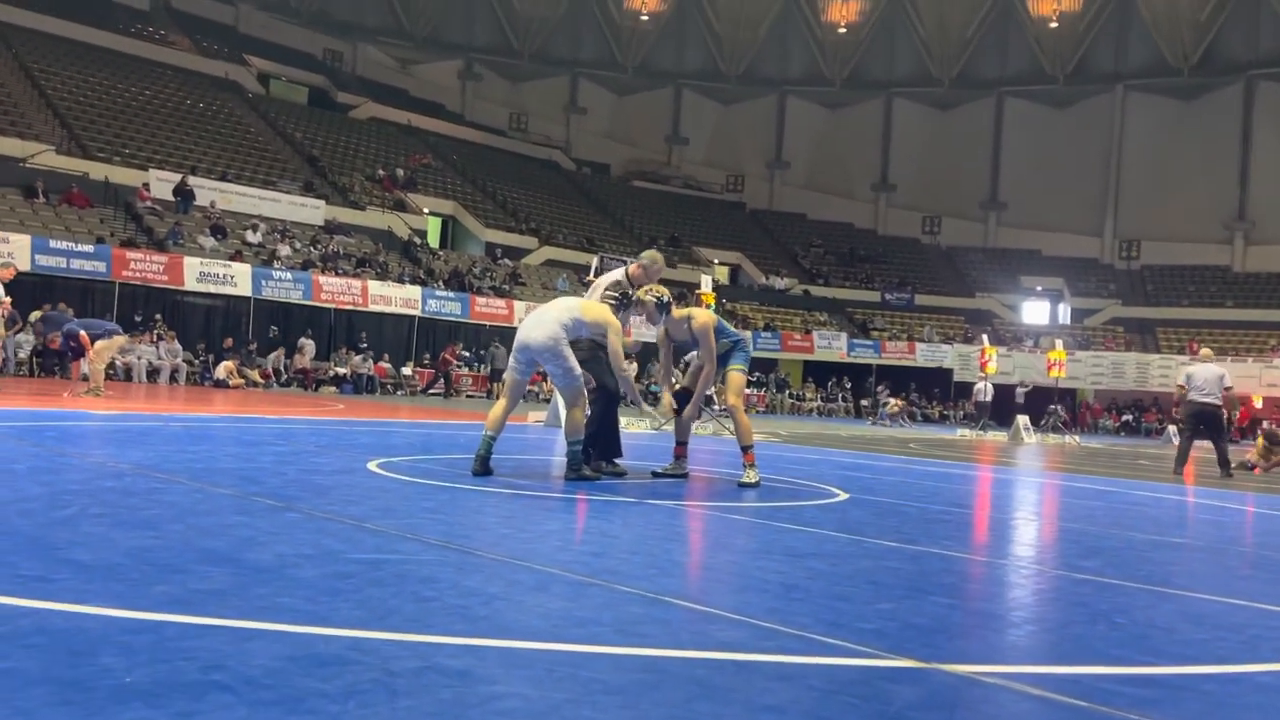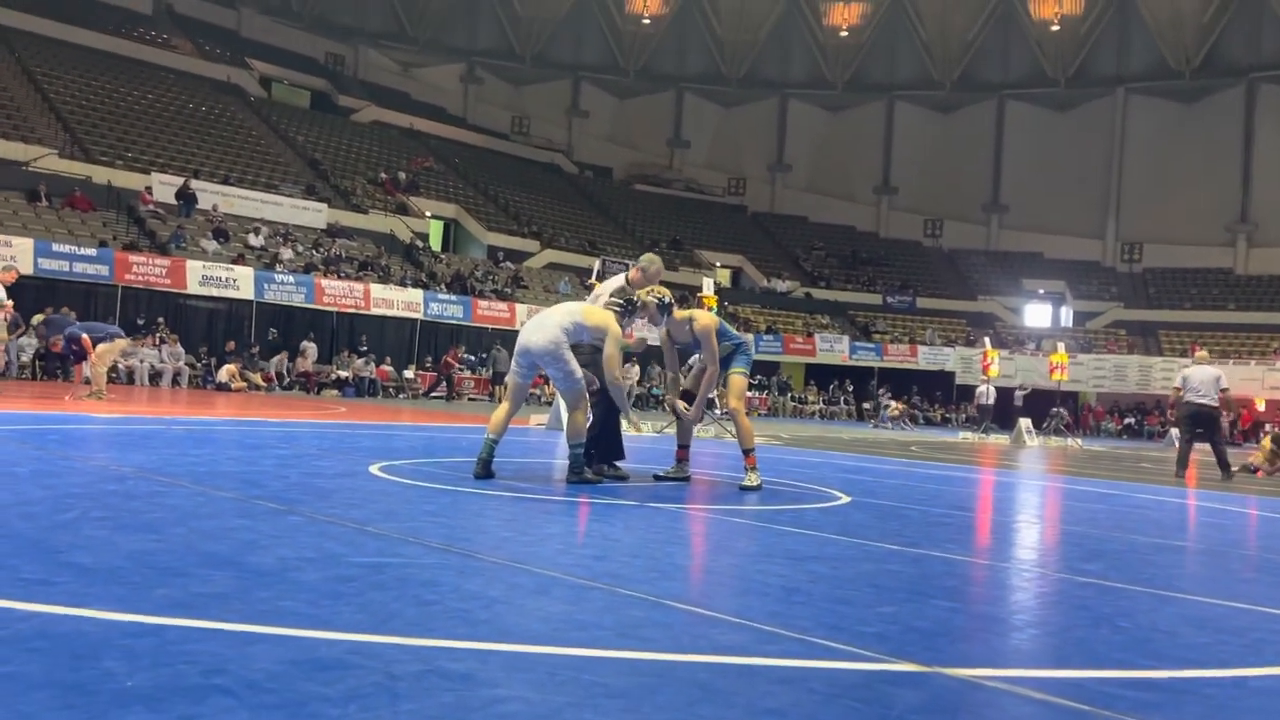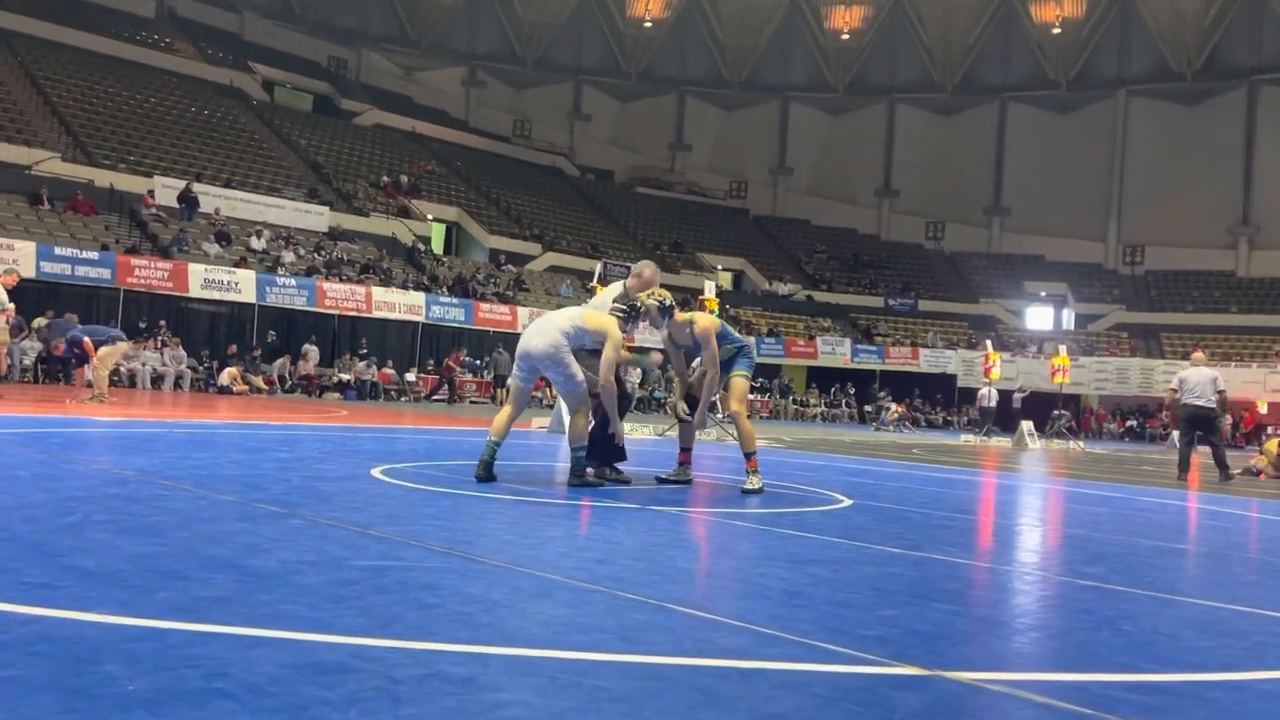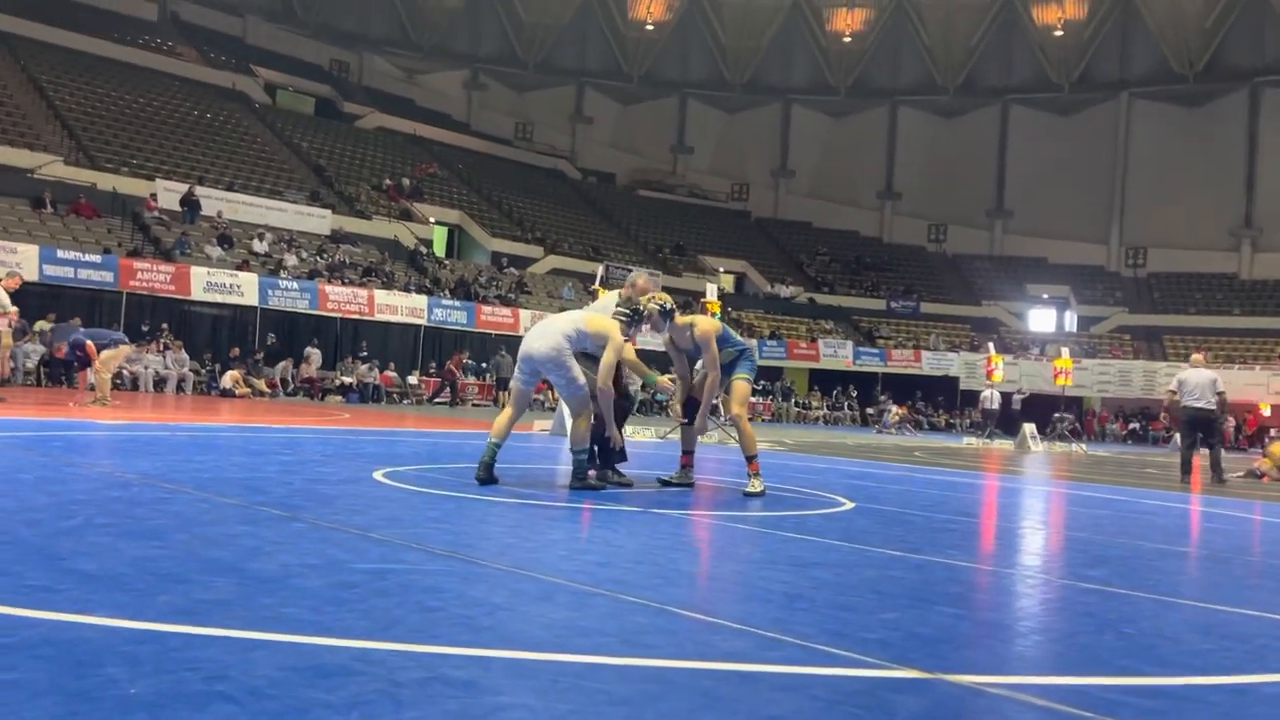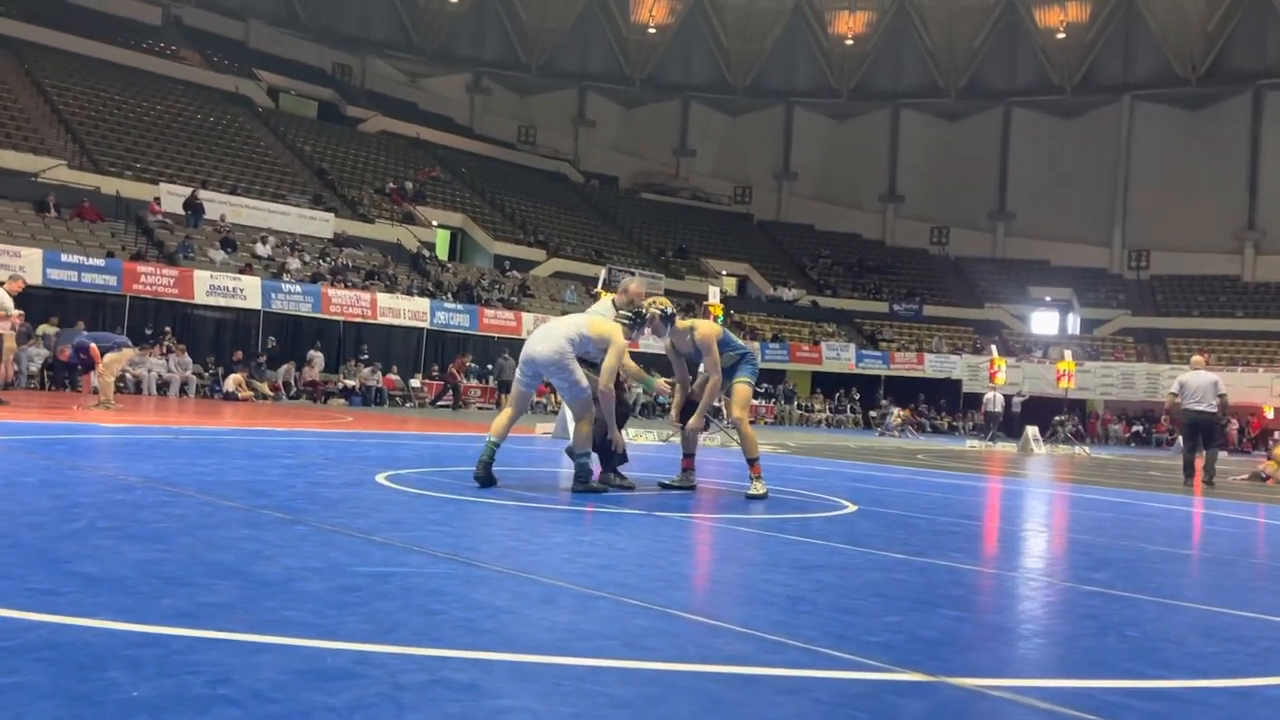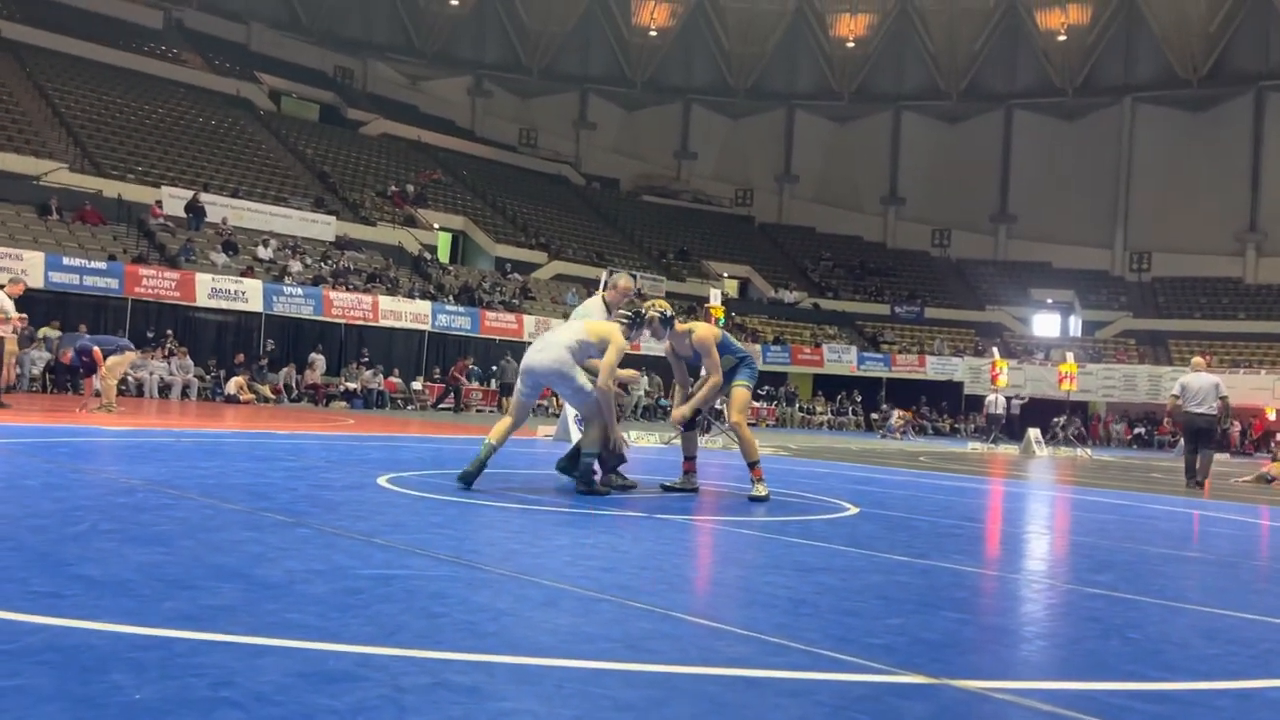
dt=0.1s
person 1, frame 1
left shoulder: (637, 287)
right shoulder: (612, 283)
left hip: (603, 342)
right hip: (586, 341)
left knee: (610, 395)
right knee: (606, 394)
left ankle: (588, 450)
right ankle: (601, 457)
person 1, frame 2
left shoulder: (636, 292)
right shoulder: (614, 289)
left wrist: (624, 345)
right wrist: (629, 345)
left hip: (604, 346)
right hip: (587, 345)
left knee: (611, 398)
right knee: (607, 397)
left ankle: (590, 453)
right ankle: (602, 460)
person 1, frame 3
left shoulder: (632, 297)
right shoulder: (613, 299)
left hip: (602, 351)
right hip: (585, 351)
left knee: (621, 401)
left ankle: (592, 451)
right ankle: (604, 463)
person 1, frame 4
left shoulder: (629, 305)
right shoulder: (611, 307)
left hip: (600, 357)
right hip: (583, 357)
left knee: (625, 401)
right knee: (607, 404)
left ankle: (592, 450)
right ankle: (606, 466)
person 1, frame 5
left shoulder: (619, 310)
right shoulder: (604, 315)
left hip: (596, 365)
right hip: (580, 365)
left knee: (622, 409)
right knee: (606, 413)
right ankle: (610, 471)
person 1, frame 6
left shoulder: (614, 310)
right shoulder: (594, 313)
right wrist: (617, 374)
left hip: (586, 366)
left ankle: (571, 462)
right ankle: (610, 471)
person 2, frame 1
left shoulder: (698, 321)
right shoulder: (663, 333)
left elbow: (710, 367)
right elbow: (666, 370)
left wrist: (695, 405)
right wrist: (667, 394)
left hip: (735, 349)
right hip: (712, 353)
left knee: (733, 404)
right knee: (679, 401)
left ankle: (751, 467)
right ankle: (680, 463)
person 2, frame 2
left shoulder: (700, 323)
right shoulder: (665, 334)
left elbow: (713, 369)
right elbow: (673, 373)
left wrist: (698, 407)
right wrist: (675, 399)
left hip: (737, 352)
right hip: (714, 356)
left knee: (734, 408)
right knee: (682, 404)
left ankle: (752, 470)
right ankle: (682, 466)
person 2, frame 3
left shoulder: (700, 325)
right shoulder: (668, 337)
left elbow: (713, 372)
right elbow: (681, 374)
left wrist: (702, 411)
right wrist: (678, 400)
left hip: (739, 355)
right hip: (717, 360)
left knee: (735, 411)
right knee: (685, 408)
left ankle: (754, 473)
right ankle: (684, 469)
person 2, frame 4
left shoulder: (701, 328)
right shoulder: (670, 340)
left elbow: (713, 375)
right elbow: (684, 378)
left wrist: (703, 415)
right wrist: (677, 403)
left hip: (741, 358)
right hip: (719, 363)
left knee: (736, 414)
right knee: (687, 410)
left ankle: (755, 477)
right ankle: (686, 472)
person 2, frame 5
left shoulder: (701, 332)
right shoulder: (670, 345)
left elbow: (715, 378)
right elbow: (682, 382)
left wrist: (700, 415)
right wrist: (675, 410)
left hip: (743, 362)
right hip: (719, 368)
left knee: (737, 417)
right knee: (685, 417)
left ankle: (757, 479)
right ankle: (687, 475)
person 2, frame 6
left shoulder: (699, 335)
right shoulder: (670, 348)
left elbow: (716, 379)
right elbow: (682, 383)
left wrist: (689, 407)
right wrist: (676, 410)
left hip: (742, 366)
right hip: (719, 371)
left knee: (736, 421)
right knee: (685, 418)
left ankle: (759, 481)
right ankle: (689, 477)
person 3, frame 1
left shoulder: (585, 305)
right shoulder: (611, 321)
right elbow: (620, 370)
right wrist: (640, 402)
left hip: (525, 331)
right hip: (549, 338)
left knee: (507, 398)
right knee: (576, 403)
left ankle: (481, 459)
right ankle: (574, 466)
person 3, frame 2
left shoulder: (587, 310)
right shoulder: (613, 328)
right elbow: (613, 379)
right wrist: (627, 413)
left hip: (526, 335)
right hip: (549, 342)
left knee: (510, 403)
right knee: (578, 405)
left ankle: (483, 462)
right ankle: (576, 469)
person 3, frame 3
left shoulder: (593, 316)
right shoulder: (615, 334)
right elbow: (606, 381)
right wrist: (615, 422)
left hip: (527, 340)
right hip: (548, 346)
left knee: (513, 407)
right knee: (581, 409)
left ankle: (484, 466)
right ankle: (578, 473)
person 3, frame 4
left shoulder: (597, 320)
right shoulder: (615, 337)
right elbow: (603, 385)
right wrist: (611, 425)
left hip: (529, 342)
right hip: (552, 349)
left knee: (514, 408)
right knee: (582, 412)
left ankle: (485, 466)
right ankle: (580, 475)
person 3, frame 5
left shoulder: (603, 324)
right shoulder: (618, 340)
right elbow: (605, 388)
left wrist: (652, 382)
right wrist: (613, 429)
left hip: (532, 347)
right hip: (555, 352)
left knee: (513, 409)
right knee: (585, 416)
left ankle: (484, 464)
right ankle: (582, 480)
person 3, frame 6
left shoulder: (596, 327)
right shoulder: (618, 339)
right elbow: (603, 385)
right wrist: (613, 426)
left hip: (532, 357)
right hip: (556, 362)
left knee: (513, 419)
right knee: (596, 416)
left ankle: (477, 464)
right ankle: (586, 480)
